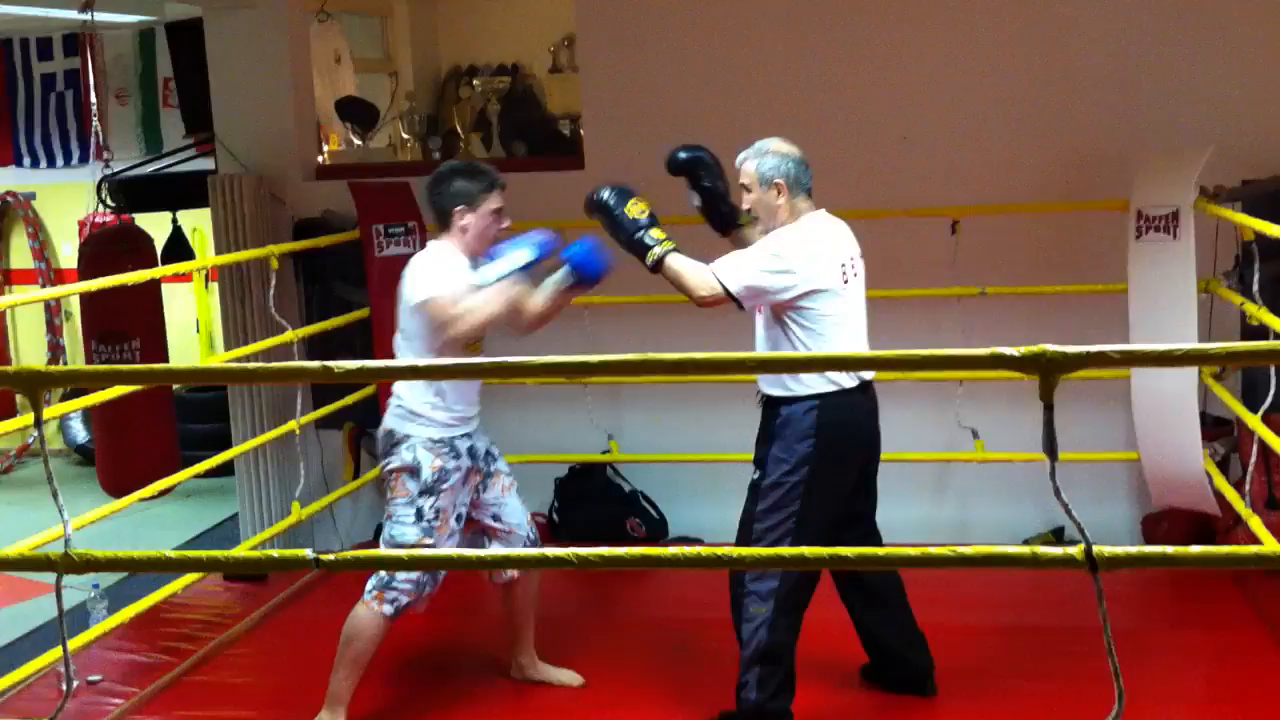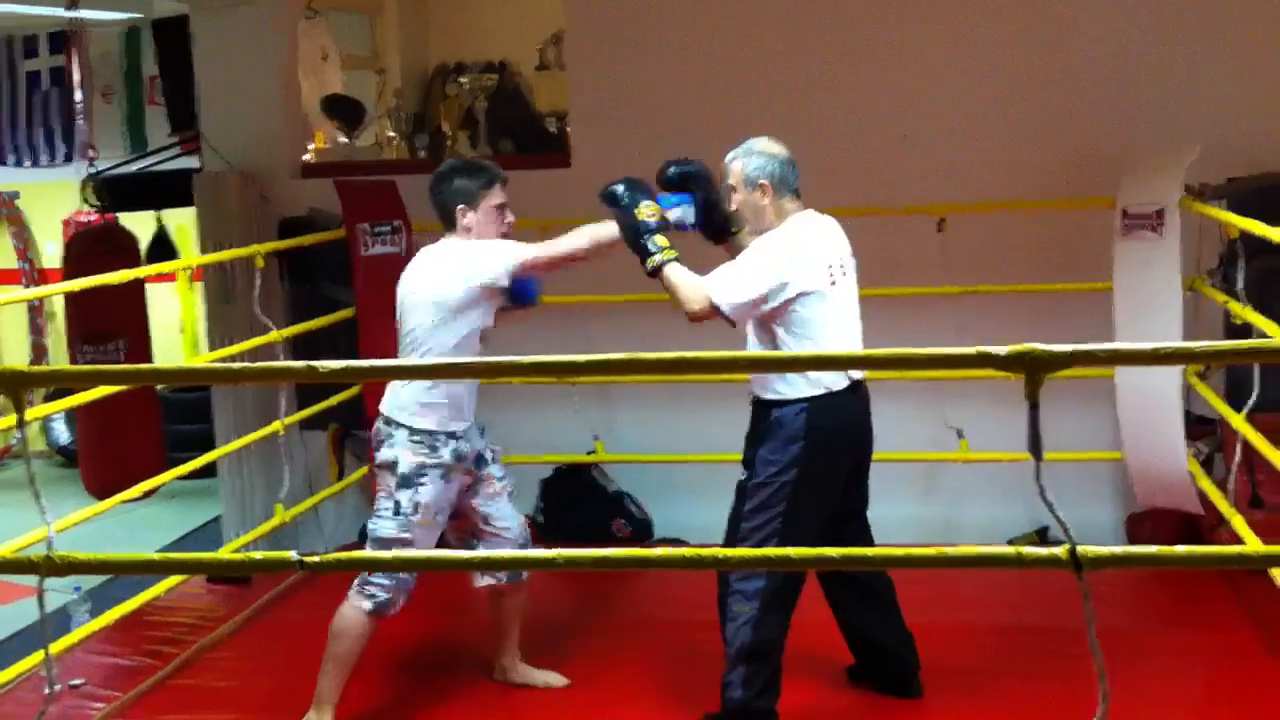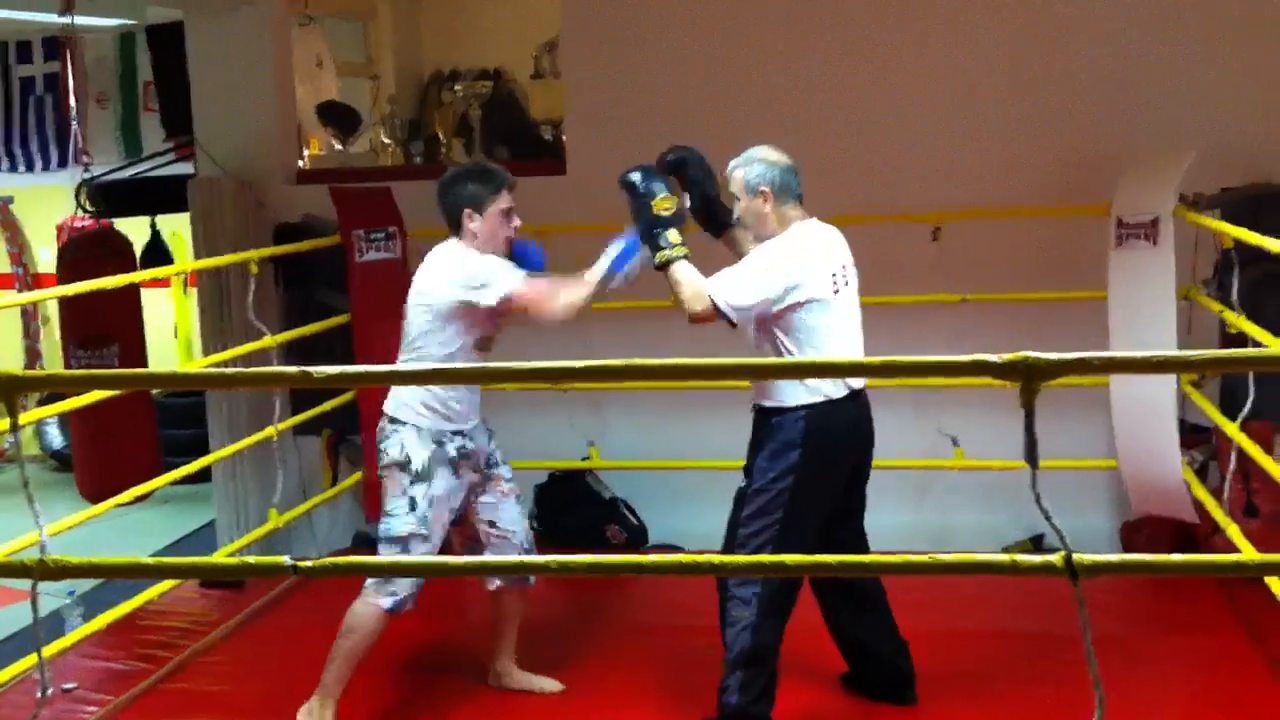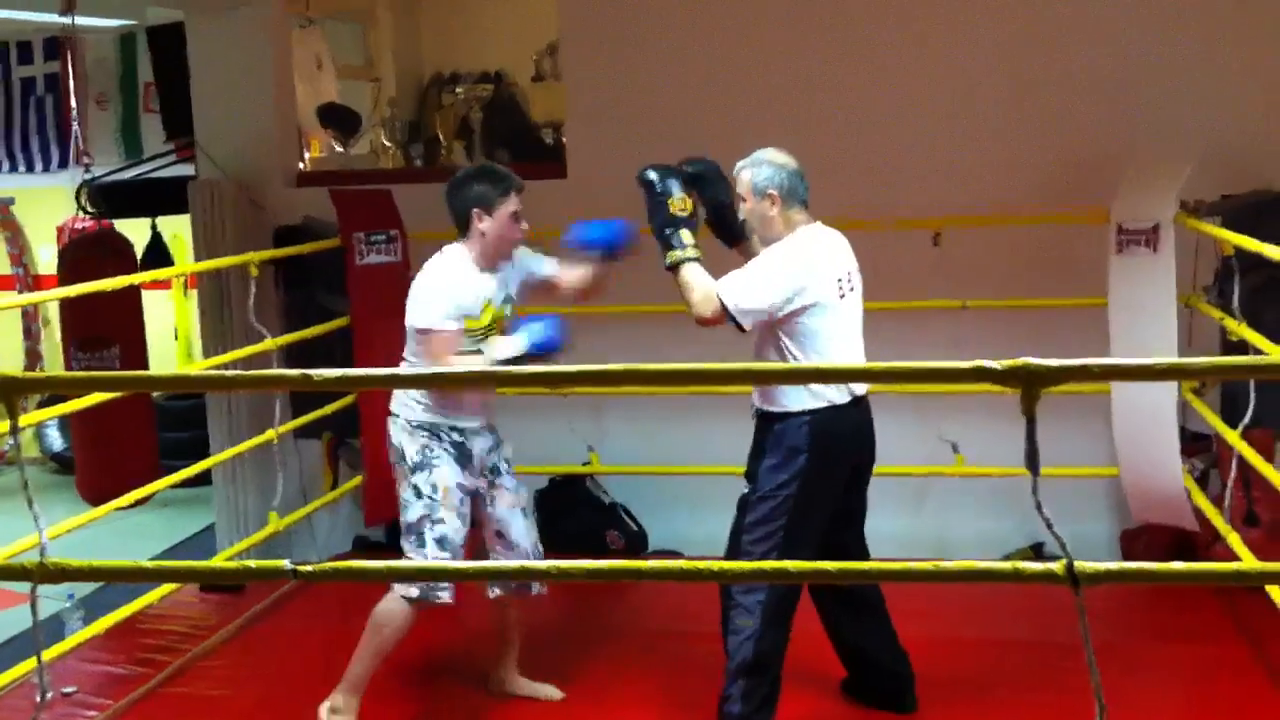
dt=0.1s
person 1, frame 1
left shoulder: (798, 246)
right shoulder: (829, 231)
left elbow: (709, 287)
right elbow: (761, 263)
left wrist: (643, 236)
right wrist: (719, 207)
left hip: (810, 420)
right hip: (849, 410)
left knee: (769, 560)
right knee: (854, 544)
right ankle: (906, 665)
person 1, frame 2
left shoulder: (787, 247)
right shoulder: (822, 230)
left elbow: (701, 303)
right elbow: (756, 269)
left wrist: (650, 242)
right wrist: (717, 222)
left hip: (801, 422)
right hip: (843, 411)
left knee: (755, 560)
right knee: (845, 544)
right ankle: (893, 665)
person 1, frame 3
left shoulder: (788, 256)
right shoulder: (824, 238)
left elbow: (699, 304)
right elbow: (758, 271)
left wrist: (662, 232)
right wrist: (712, 212)
left hip: (801, 429)
right hip: (844, 417)
left knee: (752, 567)
right knee: (840, 551)
right ankle: (886, 672)
person 1, frame 4
left shoulder: (794, 261)
right shoulder: (828, 243)
left elbow: (708, 307)
right elbow: (767, 275)
left wrist: (676, 232)
right wrist: (723, 221)
left hip: (804, 435)
right hip: (846, 424)
left knee: (757, 574)
right knee: (841, 558)
person 2, frame 1
left shoulder: (464, 266)
right shoulder: (436, 265)
left elbow: (526, 318)
right elbow: (460, 327)
left wrist: (570, 278)
right wrist: (512, 271)
left hip: (464, 436)
right hip: (424, 444)
left knee: (519, 541)
right knee: (399, 584)
left ankle: (525, 660)
person 2, frame 2
left shoulder: (464, 261)
right shoulder: (466, 260)
right elbow: (569, 248)
left wrist: (505, 291)
left hip: (459, 435)
right hip: (416, 440)
left knee: (510, 543)
right knee: (382, 583)
left ankle: (508, 661)
person 2, frame 3
left shoulder: (484, 266)
right shoulder: (458, 268)
right elbow: (555, 306)
right wrist: (612, 262)
left hip: (468, 432)
right hip: (418, 436)
left knee: (512, 542)
right knee: (398, 579)
left ankle: (504, 667)
person 2, frame 4
left shoulder: (512, 264)
right shoulder: (441, 279)
left elbow: (576, 281)
right elbow: (446, 374)
left wrist: (600, 252)
right wrist: (512, 347)
left hip: (478, 436)
right hip: (427, 434)
left knee: (520, 552)
right knee: (429, 575)
left ankle: (507, 674)
